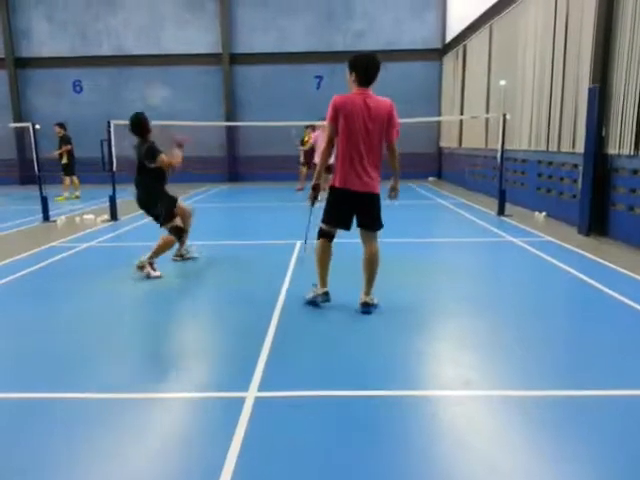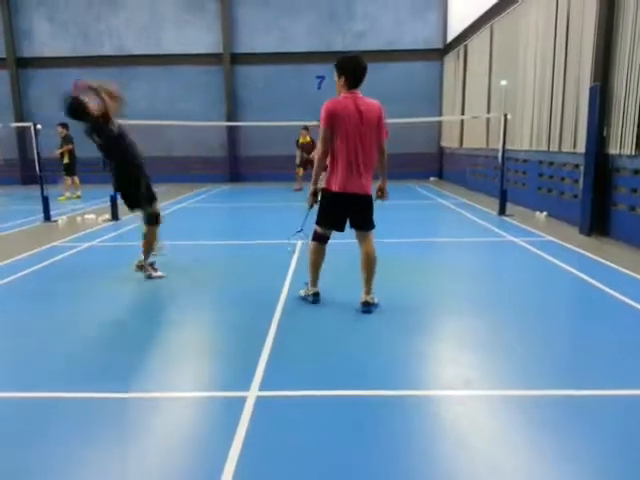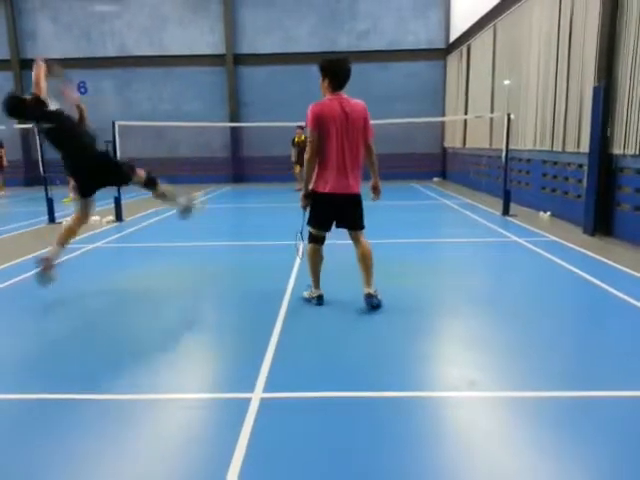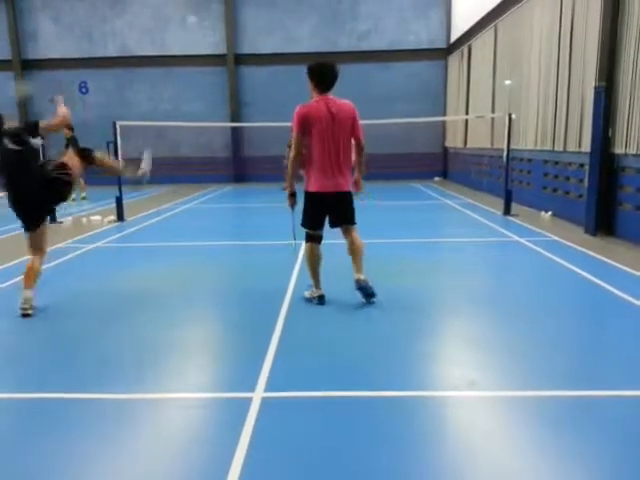
dt=0.2s
person 1, frame 1
left shoulder: (339, 102)
right shoulder: (387, 106)
left elbow: (327, 146)
right elbow: (392, 149)
left wrist: (315, 181)
right wrist: (395, 181)
left hip: (342, 184)
right hip: (370, 187)
left knee: (325, 234)
right knee: (370, 240)
left ankle: (321, 289)
right ankle: (367, 297)
person 1, frame 2
left shoulder: (331, 107)
right shoulder: (376, 108)
left elbow: (323, 152)
right elbow: (381, 150)
left wrist: (313, 186)
right wrist: (383, 182)
left hip: (336, 187)
right hip: (363, 188)
left knee: (320, 237)
right knee: (366, 240)
left ankle: (313, 289)
right ankle: (368, 296)
person 1, frame 3
left shoulder: (317, 110)
right shoulder: (361, 108)
left elbow: (312, 154)
right elbow: (369, 149)
left wrist: (305, 189)
right wrist: (375, 179)
left hip: (324, 188)
right hip: (352, 188)
left knee: (316, 239)
right knee: (359, 237)
left ankle: (316, 291)
right ankle: (370, 289)
person 1, frame 4
left shoulder: (303, 111)
right shoulder: (349, 108)
left elbow: (296, 154)
right elbow: (360, 146)
left wrist: (290, 187)
right wrist: (359, 174)
left hip: (315, 187)
right hip: (343, 186)
left knee: (313, 237)
right knee: (350, 232)
left ankle: (317, 290)
right ankle: (360, 277)
person 2, frame 1
left shoulder: (143, 146)
right shoulder: (149, 149)
right elbow: (174, 165)
right wrist: (179, 148)
left hip: (157, 194)
right hip: (152, 199)
left knee: (186, 214)
right knee: (179, 229)
left ankle: (181, 251)
right ankle: (146, 263)
person 2, frame 2
left shoulder: (93, 127)
right shoulder: (102, 123)
right elbow: (117, 99)
right wrist: (96, 88)
left hip: (122, 178)
right hip: (133, 176)
left knee: (150, 214)
right knee: (153, 217)
right ankle: (146, 263)
person 2, frame 3
left shoulder: (38, 120)
right shoulder: (38, 105)
right elbow: (40, 71)
right wrist: (39, 64)
left hip: (78, 169)
right hip: (95, 161)
left knee: (82, 216)
right knee: (144, 178)
left ankle: (50, 257)
right ankle: (180, 202)
person 2, frame 4
right shoulder: (21, 133)
right elbow: (64, 119)
right wrist: (61, 105)
left hip: (22, 204)
right hip: (47, 188)
left knee: (38, 254)
right knee: (80, 152)
left ankle: (27, 300)
right ankle: (132, 174)
